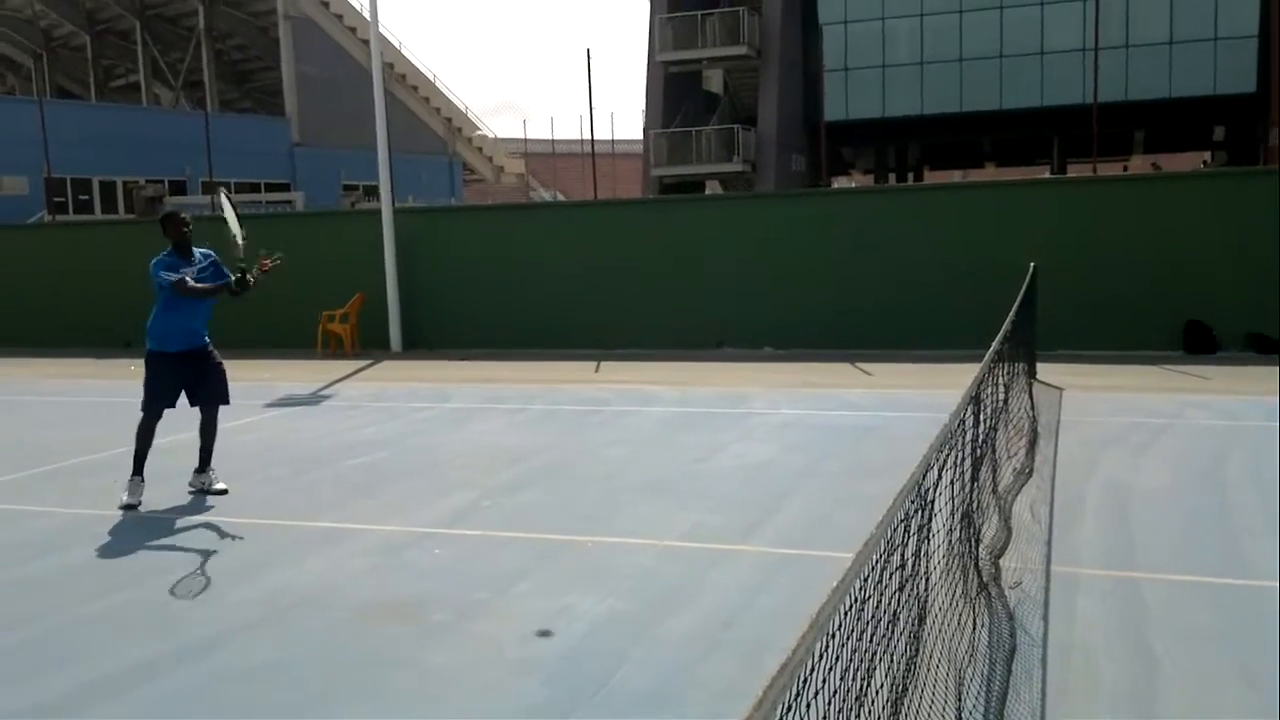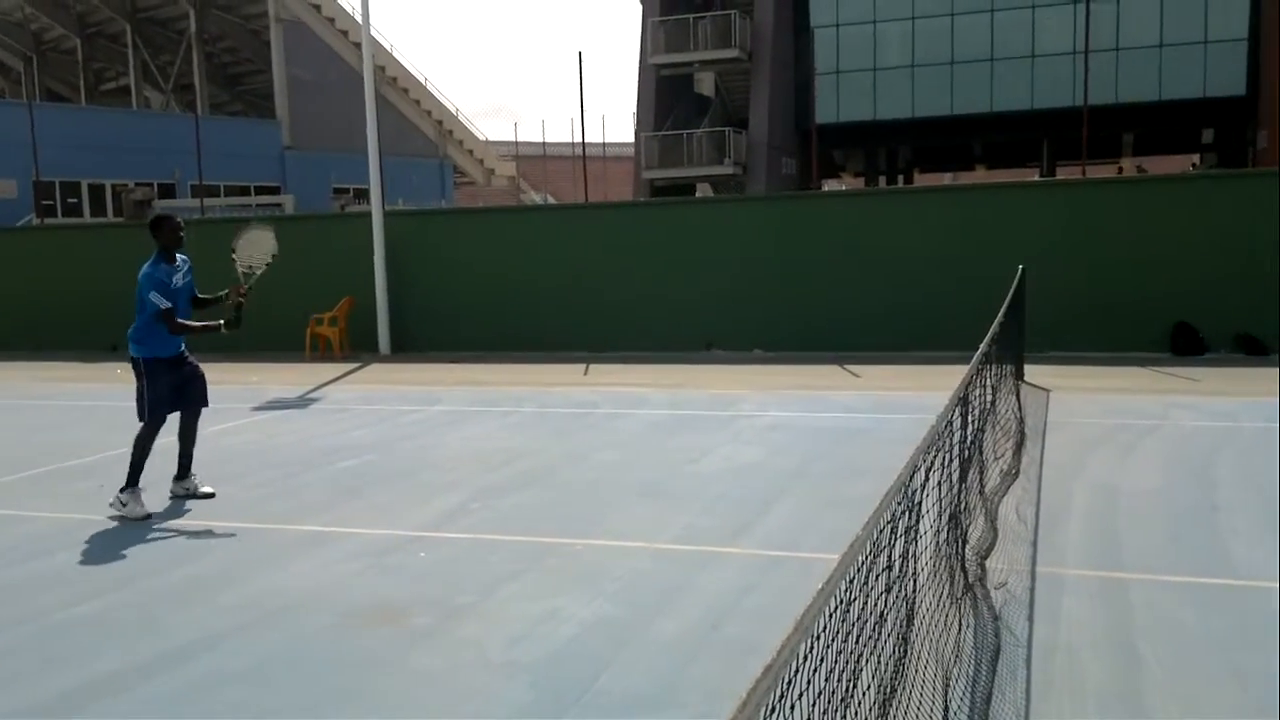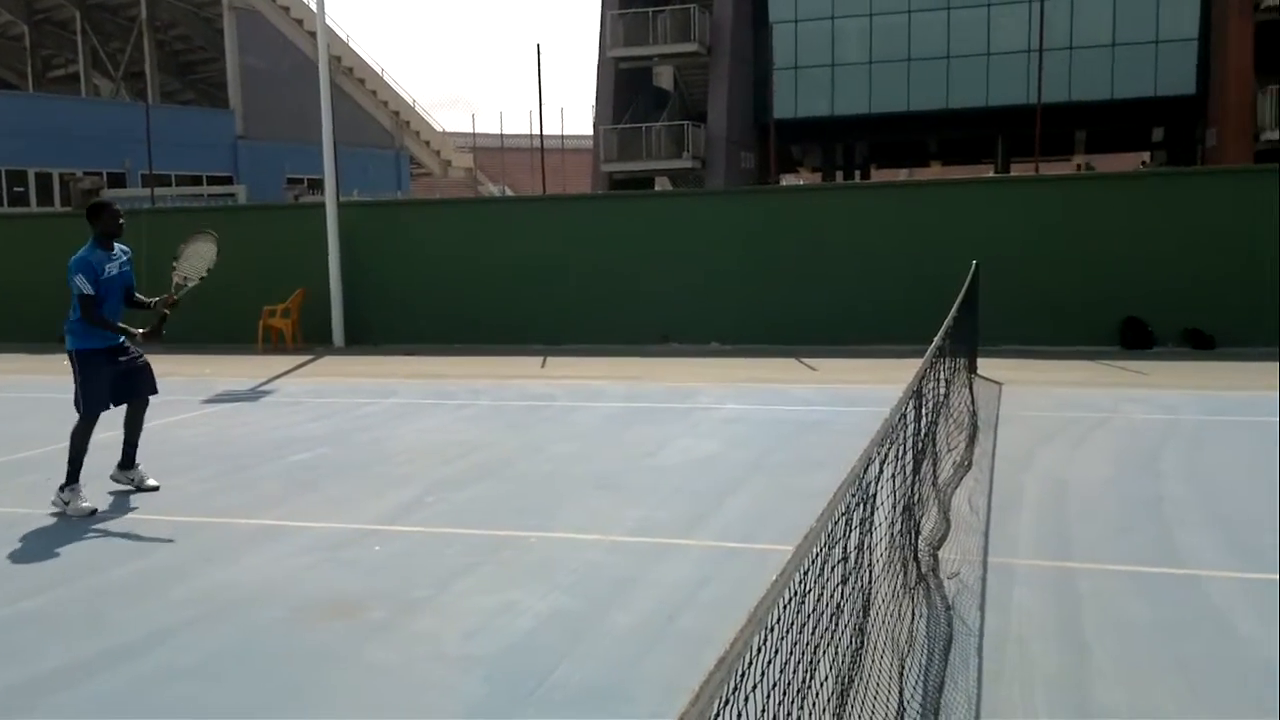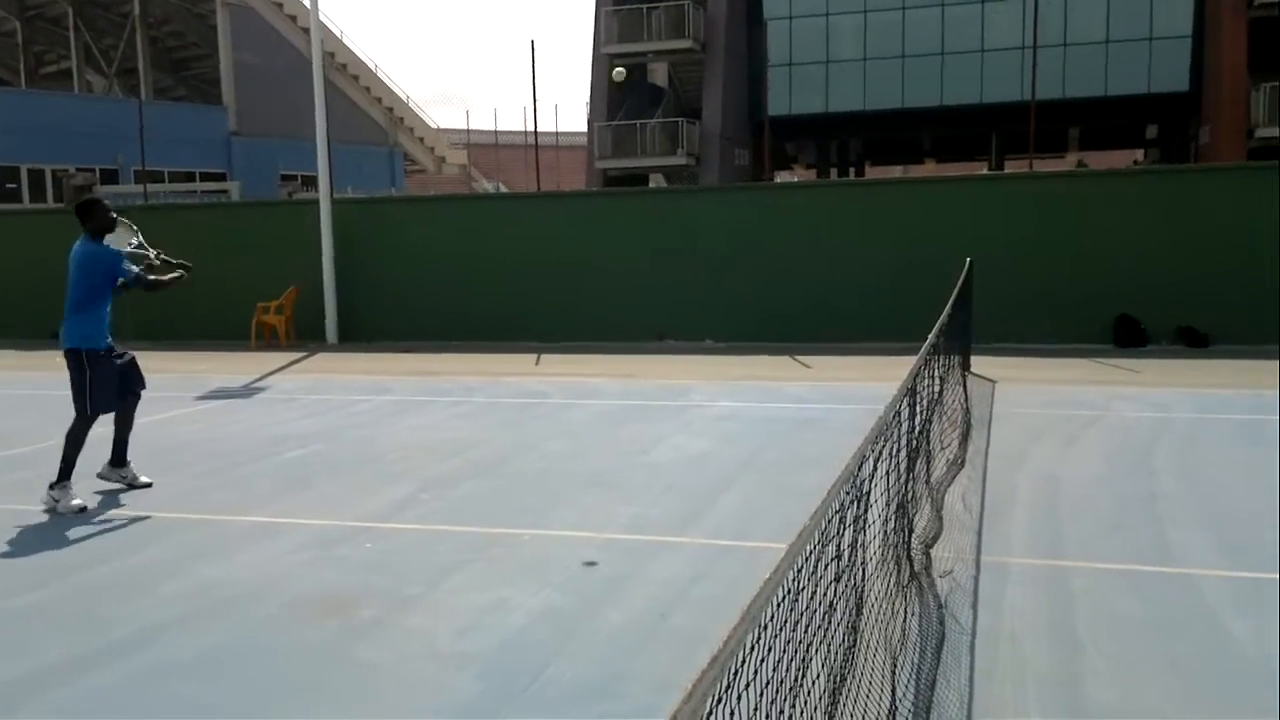
dt=0.3s
person 1, frame 1
left shoulder: (208, 258)
right shoulder: (161, 265)
left elbow: (231, 289)
right elbow: (192, 292)
left wrist: (249, 279)
right wrist: (231, 285)
left hip: (199, 347)
right hip: (164, 350)
left knee: (210, 406)
right knee: (152, 412)
left ankle: (202, 473)
right ankle: (136, 478)
person 1, frame 2
left shoulder: (183, 263)
right shoulder: (152, 275)
left elbow: (194, 302)
right elbow: (172, 325)
left wrist: (226, 296)
right wrist: (219, 326)
left hip: (176, 352)
right hip: (149, 355)
left knee: (192, 410)
right knee: (154, 420)
left ankle: (183, 479)
right ankle: (128, 492)
person 1, frame 3
left shoulder: (124, 254)
right shoulder: (84, 261)
right elbow: (89, 313)
left wrist: (154, 303)
right wrist: (133, 333)
left hip: (116, 344)
right hip: (87, 347)
left knee: (140, 397)
right knee: (90, 415)
left ankle: (127, 468)
right ankle: (68, 491)
person 1, frame 4
left shoulder: (90, 249)
right shoulder: (99, 254)
right elbow: (145, 283)
left wrist: (137, 277)
right wrist: (175, 276)
left hip: (98, 342)
right hip: (84, 345)
left knee: (130, 394)
right knee: (88, 413)
left ankle: (117, 465)
right ankle: (59, 488)
